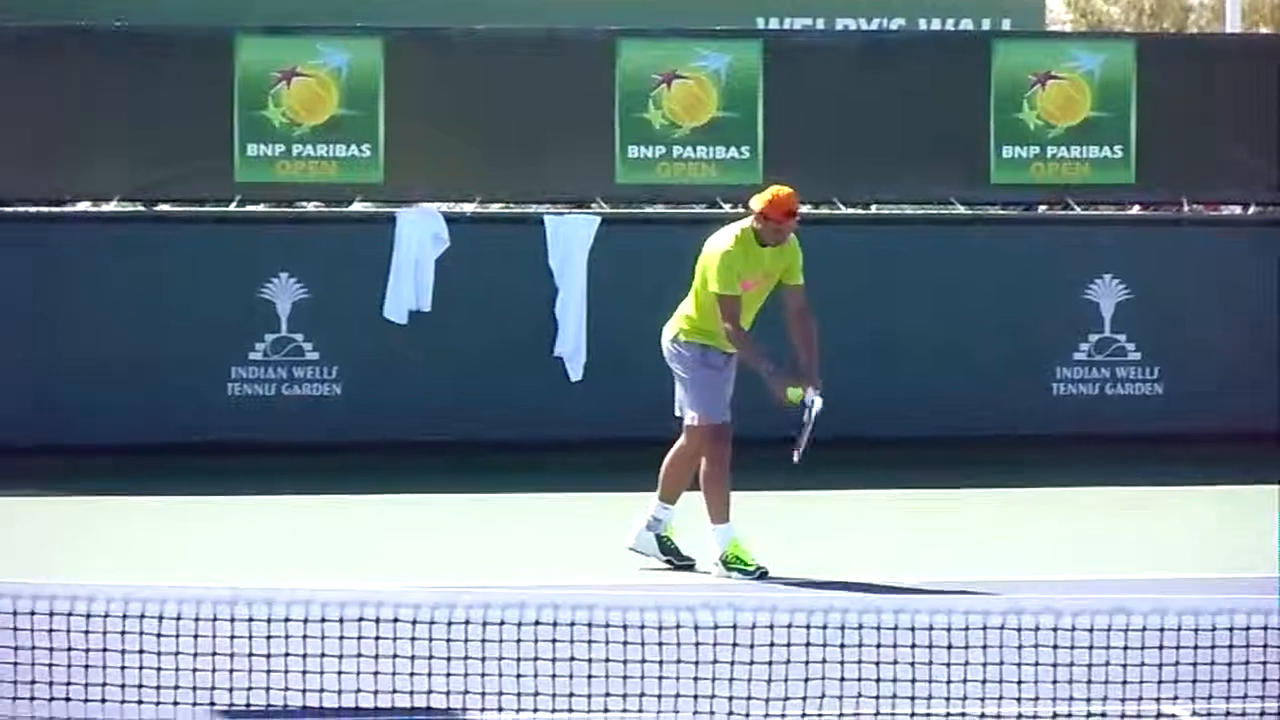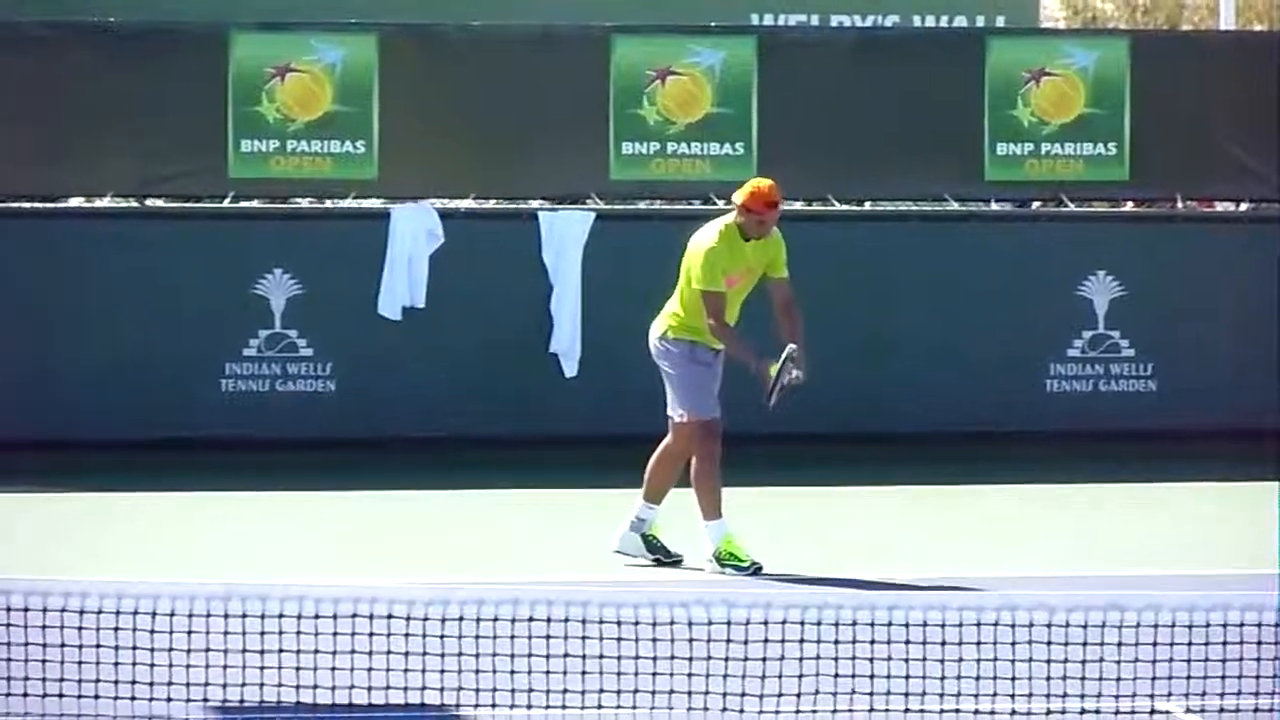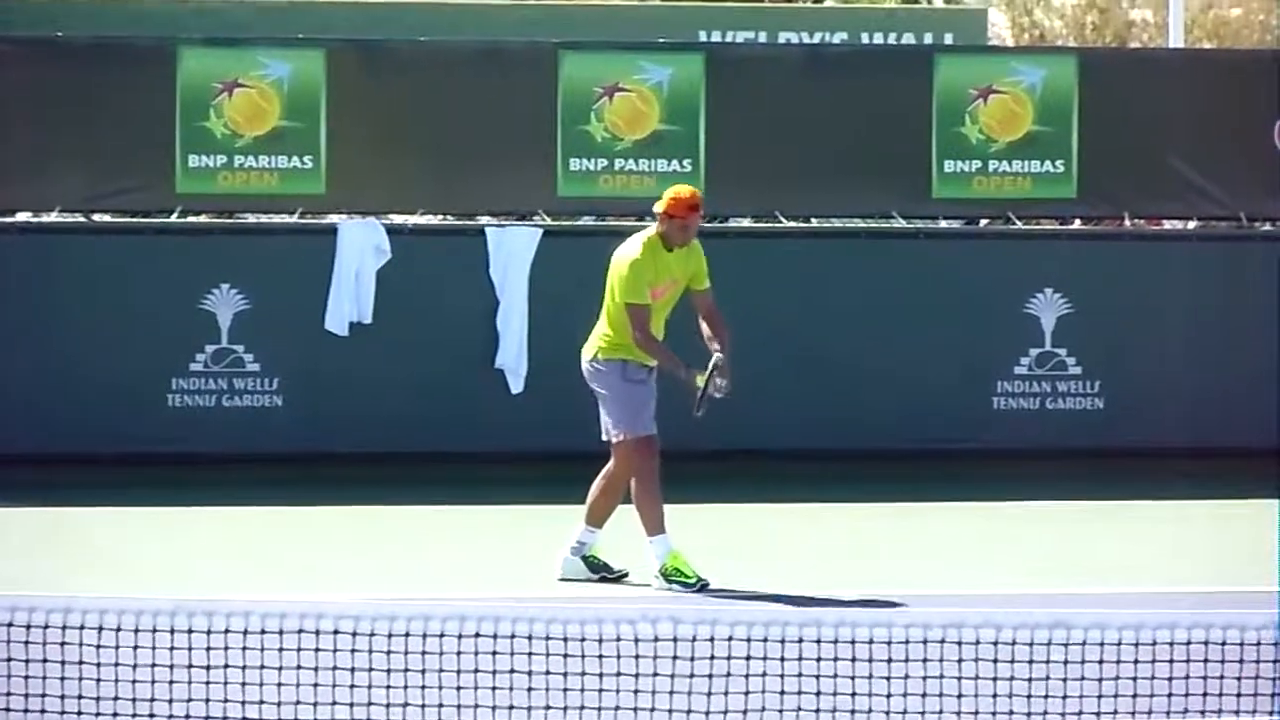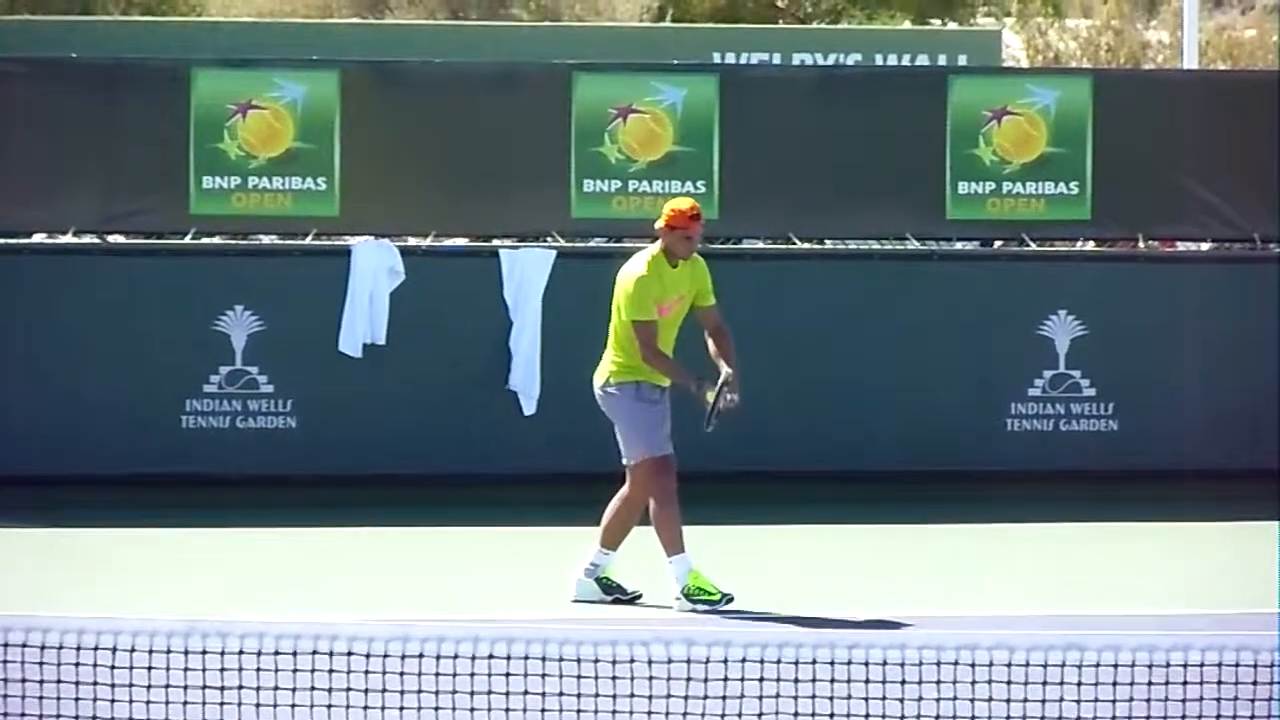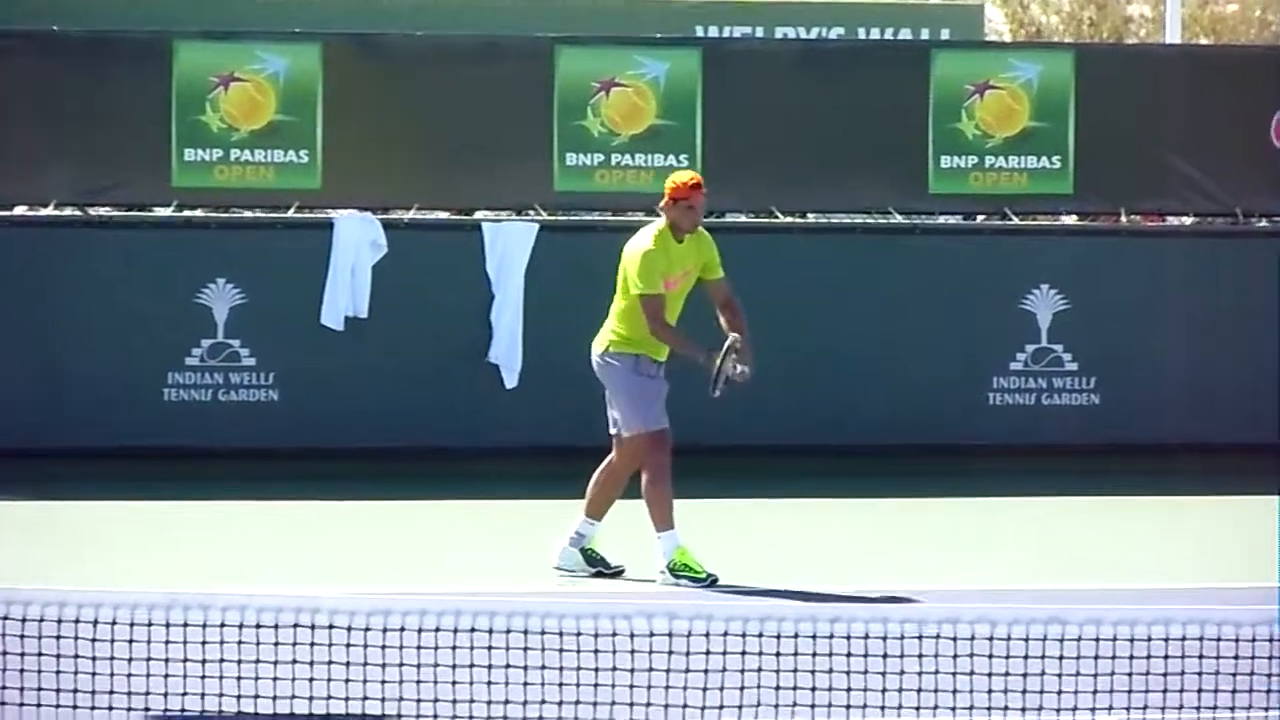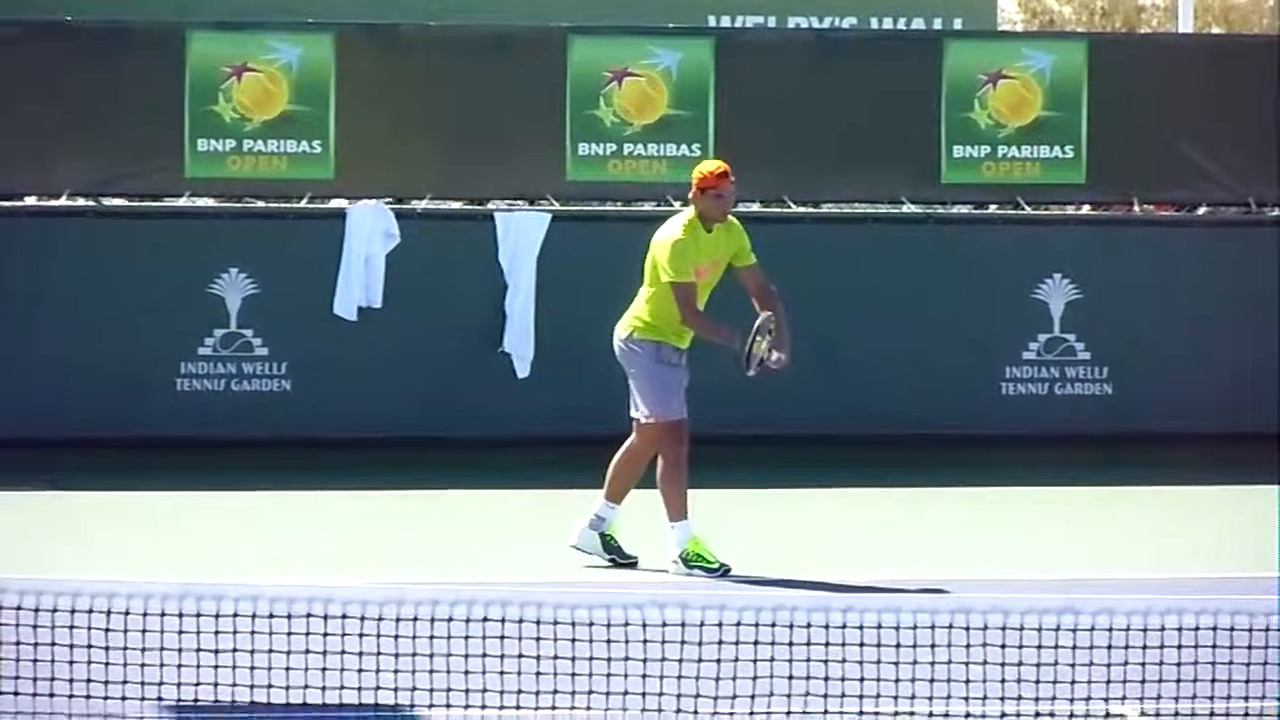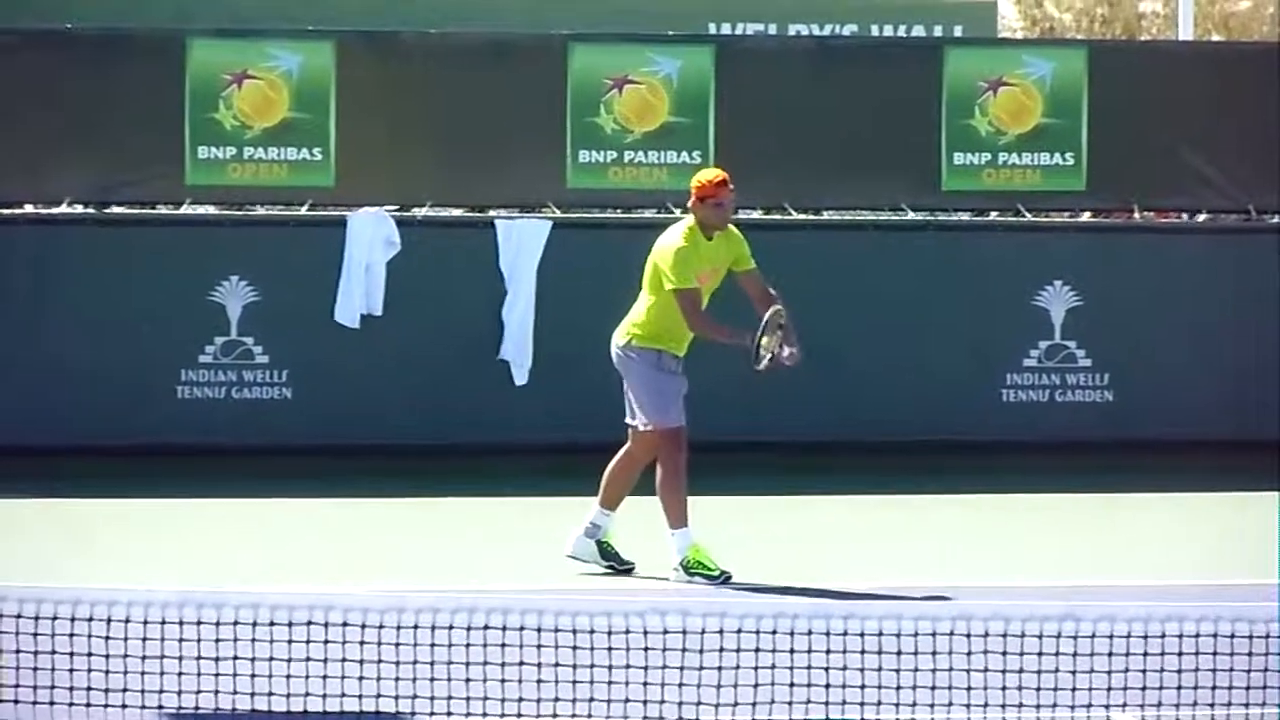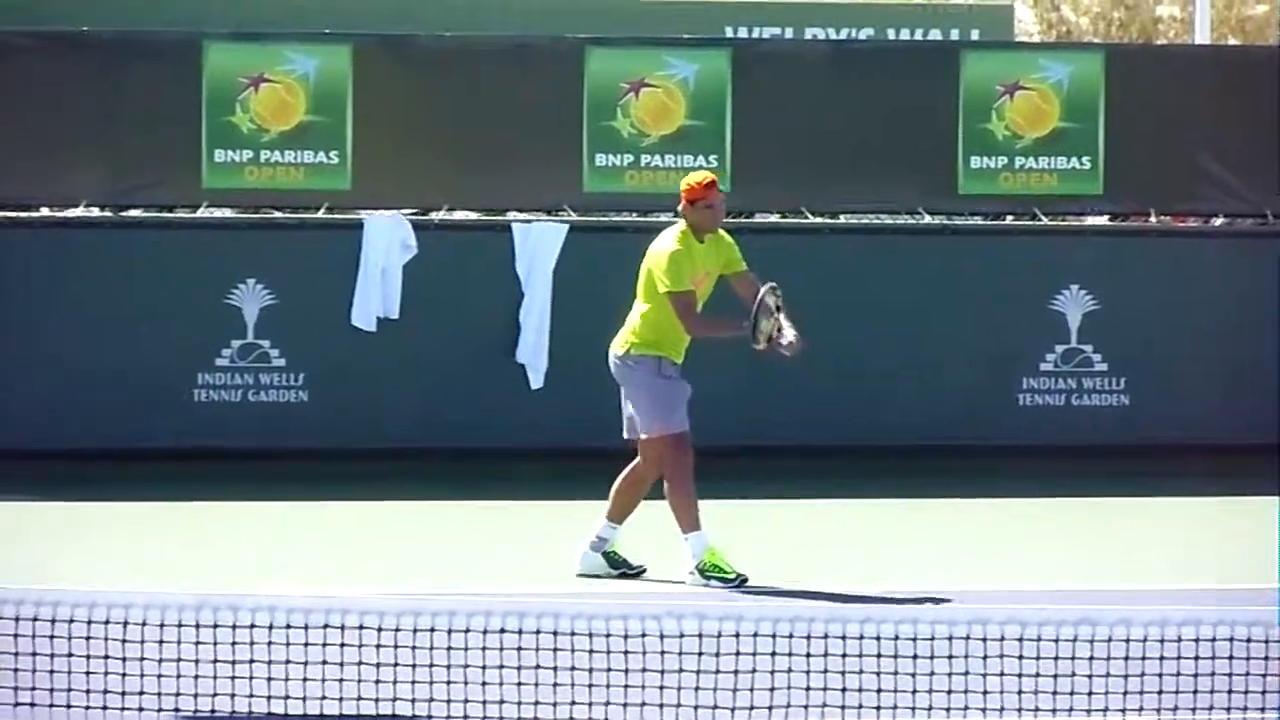
dt=0.3s
person 1, frame 1
left shoulder: (788, 246)
right shoulder: (726, 250)
left elbow: (798, 311)
right elbow: (731, 325)
left wrist: (810, 369)
right wrist: (770, 373)
left hip: (722, 349)
right hip: (693, 342)
left knee: (694, 441)
right knee: (717, 440)
left ankle: (652, 529)
right ankle: (726, 549)
person 1, frame 2
left shoulder: (771, 240)
right shoulder: (710, 246)
left elbow: (784, 302)
right elbow: (715, 321)
left wrist: (796, 353)
right wrist: (757, 363)
left hip: (707, 345)
right hip: (680, 340)
left knee: (681, 440)
right knee: (706, 437)
left ankle: (637, 530)
right ankle: (719, 545)
person 1, frame 3
left shoulder: (692, 252)
right shoulder: (634, 259)
left elbow: (708, 312)
right elbow: (640, 334)
left wrist: (721, 357)
right wrist: (685, 372)
left hip: (638, 364)
right hip: (613, 361)
left knee: (624, 462)
right knee: (645, 455)
left ankle: (578, 554)
right ankle: (665, 561)
person 1, frame 4
left shoulder: (696, 268)
right shoulder: (640, 276)
left elbow: (714, 328)
right elbow: (648, 351)
left wrist: (728, 371)
right wrist: (696, 385)
left hip: (651, 384)
right hip: (626, 383)
left knee: (640, 485)
right knee: (661, 478)
left ankle: (592, 576)
right ankle: (686, 582)
person 1, frame 5
left shoulder: (701, 242)
right shoulder: (646, 251)
left elbow: (725, 301)
right elbow: (656, 325)
left wrist: (740, 346)
right wrist: (704, 356)
left hip: (645, 358)
right hip: (624, 354)
left knee: (626, 455)
right knee: (657, 449)
left ankle: (576, 545)
right ankle: (672, 556)
person 1, frame 6
left shoulder: (732, 231)
right shoulder: (676, 239)
left elbow: (761, 289)
right elbow: (688, 314)
left wrist: (779, 337)
right wrist: (738, 342)
left hip: (668, 344)
right hip: (646, 340)
left knee: (645, 440)
right knee: (674, 438)
left ankle: (595, 527)
right ankle: (685, 547)
person 1, frame 7
left shoulder: (730, 239)
right shoulder: (677, 248)
left elbow: (763, 295)
right elbow: (695, 320)
left wrist: (788, 337)
right wrist: (750, 340)
left hip: (661, 351)
right hip: (644, 348)
left knee: (641, 447)
right knee: (672, 445)
left ankle: (590, 535)
right ankle: (686, 555)
person 1, frame 8
left shoulder: (720, 242)
right shoulder: (671, 251)
left elbow: (755, 294)
right elbow: (691, 322)
left wrist: (785, 328)
right wrist: (748, 329)
left hip: (659, 358)
right hip: (642, 356)
left knee: (651, 461)
right knee: (678, 452)
left ankle: (597, 548)
right ankle: (701, 558)
